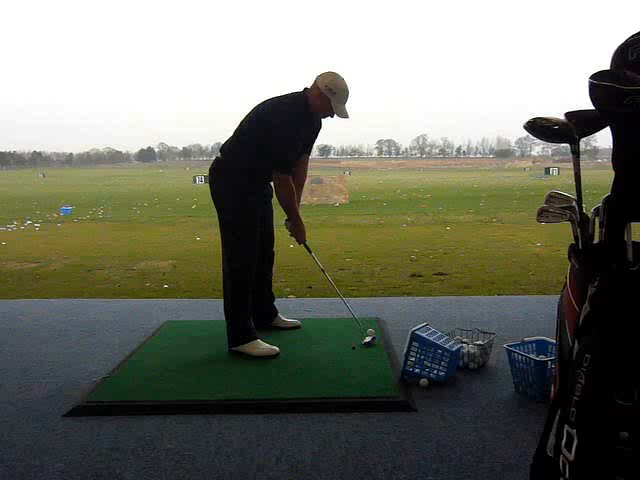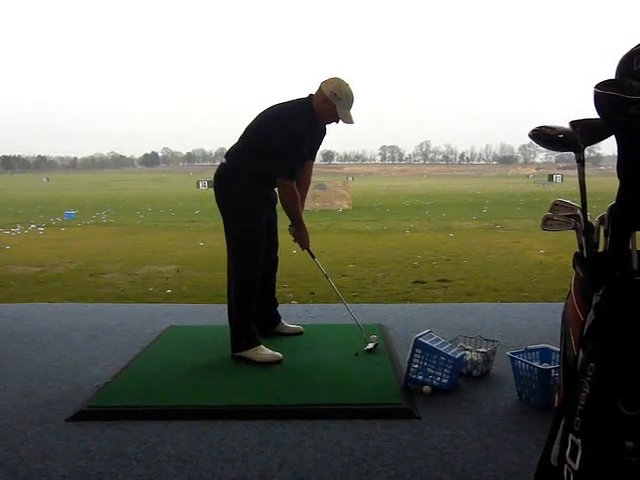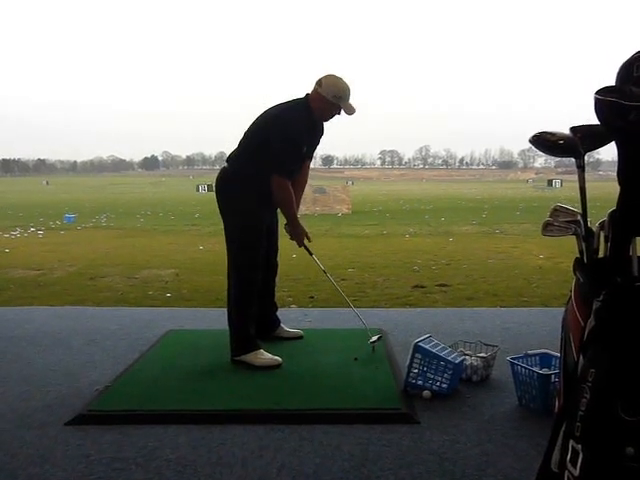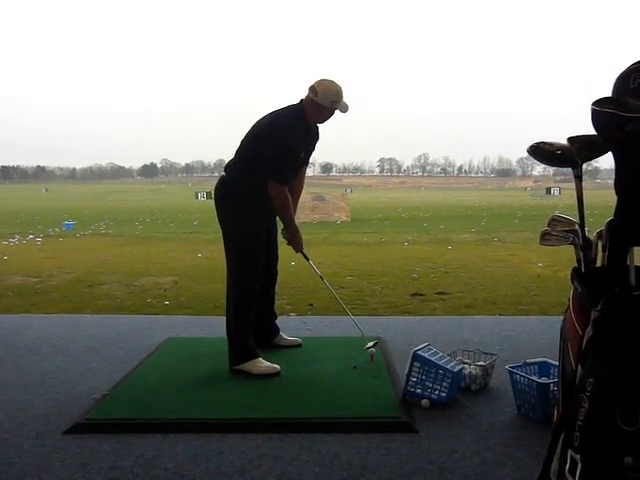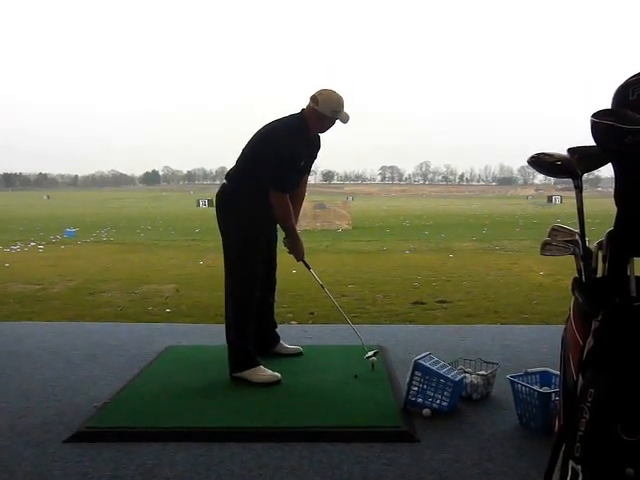
dt=1s
person 1, frame 1
left shoulder: (311, 118)
right shoulder: (283, 117)
left elbow: (301, 163)
right elbow: (283, 180)
left wrist: (296, 210)
right wrist: (295, 221)
left hip: (256, 181)
right hip: (231, 181)
left knee: (263, 251)
right knee: (242, 256)
left ankle: (264, 313)
right ankle: (240, 336)
person 1, frame 2
left shoulder: (315, 124)
right shoulder: (288, 123)
left elbow: (305, 169)
right elbow: (286, 184)
left wrist: (299, 215)
right wrist: (299, 226)
left hip: (261, 187)
right hip: (236, 187)
left knee: (267, 257)
right knee: (246, 261)
left ankle: (267, 320)
right ankle: (243, 341)
person 1, frame 3
left shoulder: (314, 124)
right shoulder: (286, 123)
left elbow: (302, 168)
right elbow: (281, 181)
left wrist: (294, 214)
right wrist: (294, 223)
left hip: (262, 191)
right hip: (238, 191)
left knee: (267, 261)
right knee: (246, 266)
left ankle: (266, 324)
right ankle: (243, 346)
person 1, frame 4
left shoulder: (309, 129)
right shoulder: (281, 129)
left elbow: (298, 173)
right elbow: (278, 187)
left wrist: (291, 218)
right wrist: (292, 228)
left hip: (261, 200)
right hip: (237, 200)
left knee: (267, 269)
right knee: (245, 274)
left ankle: (266, 332)
right ankle: (241, 354)
person 1, frame 5
left shoulder: (311, 139)
right shoulder: (281, 138)
left elbow: (300, 183)
right elbow: (279, 195)
left wrist: (293, 226)
right wrist: (293, 236)
left hip: (262, 208)
right hip: (238, 208)
left knee: (265, 277)
right knee: (244, 281)
left ankle: (266, 340)
right ankle: (242, 362)
